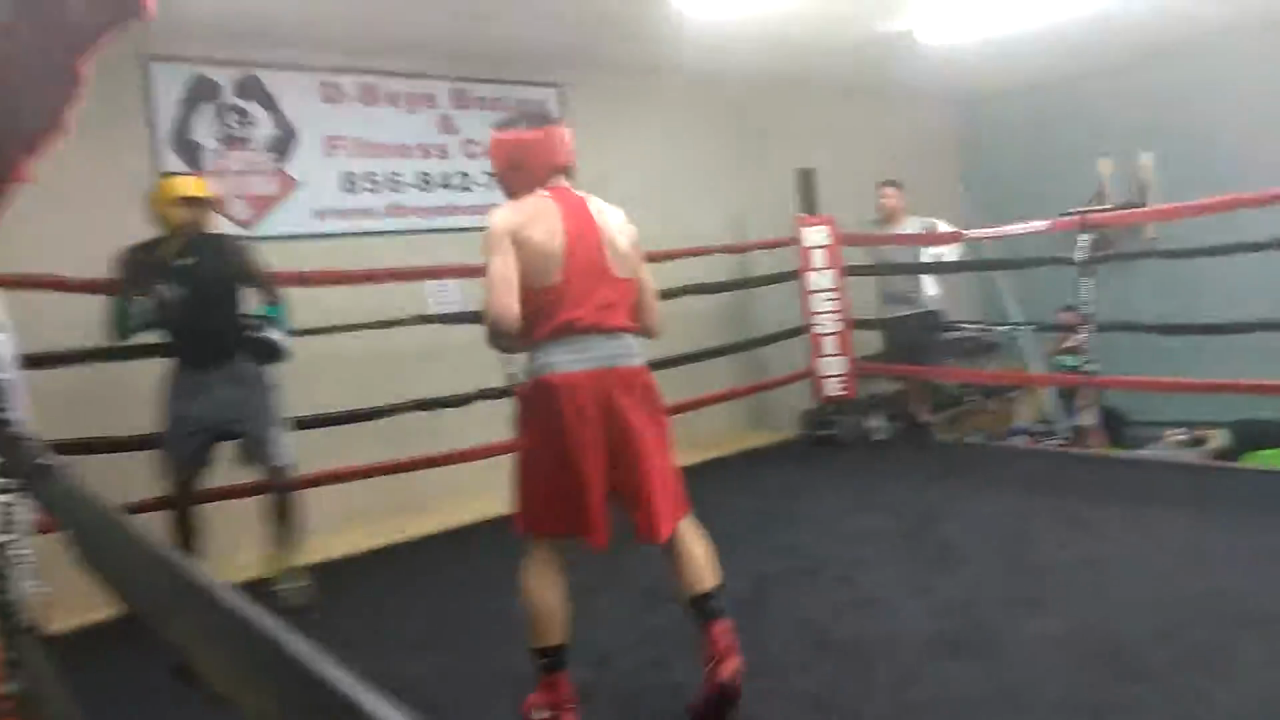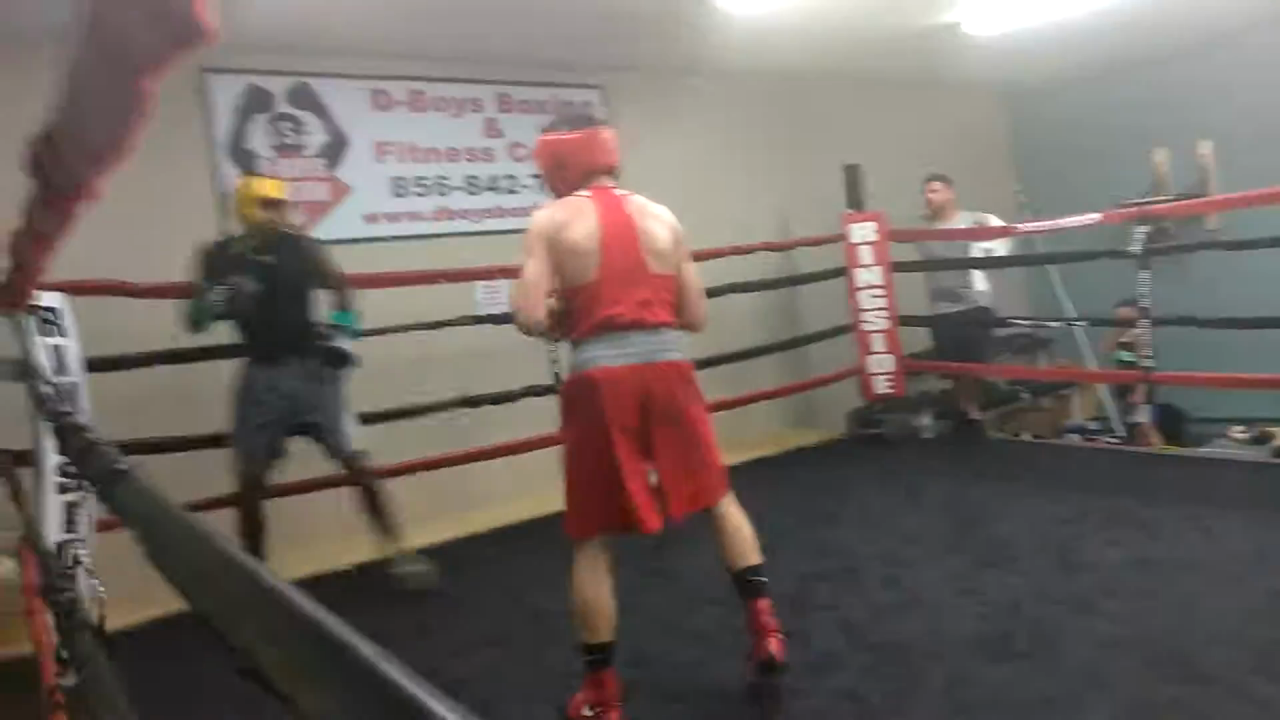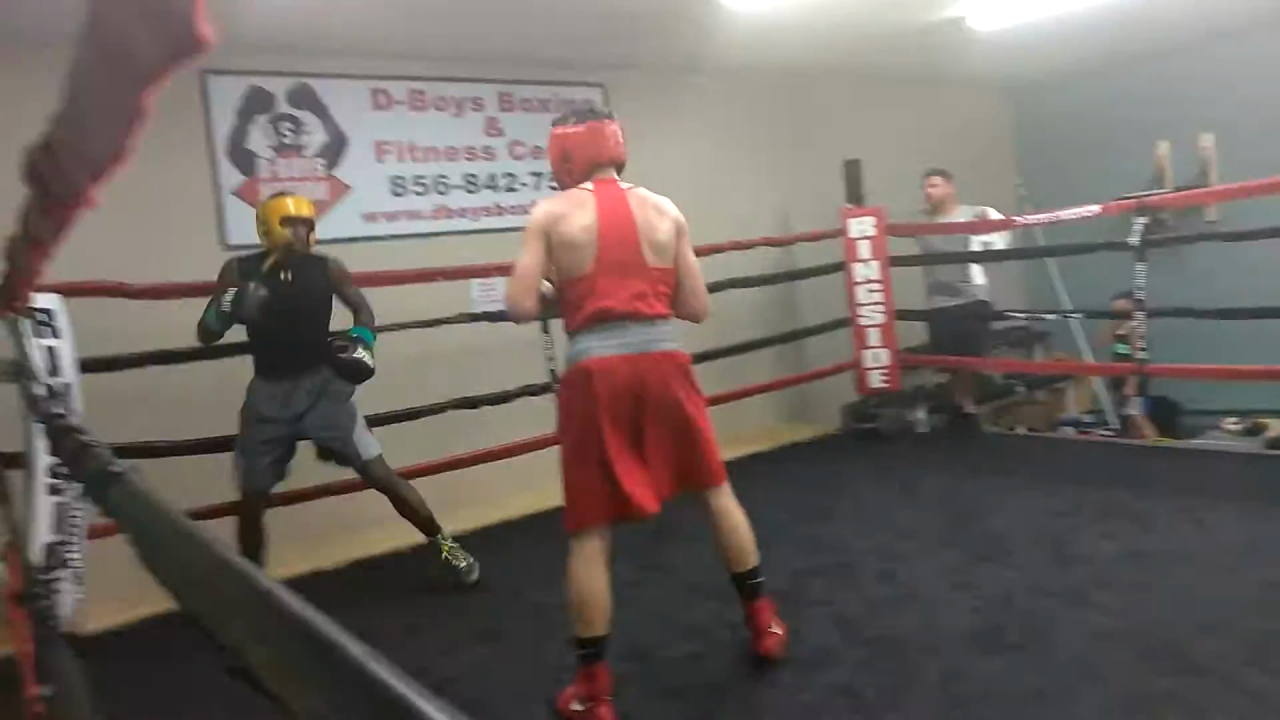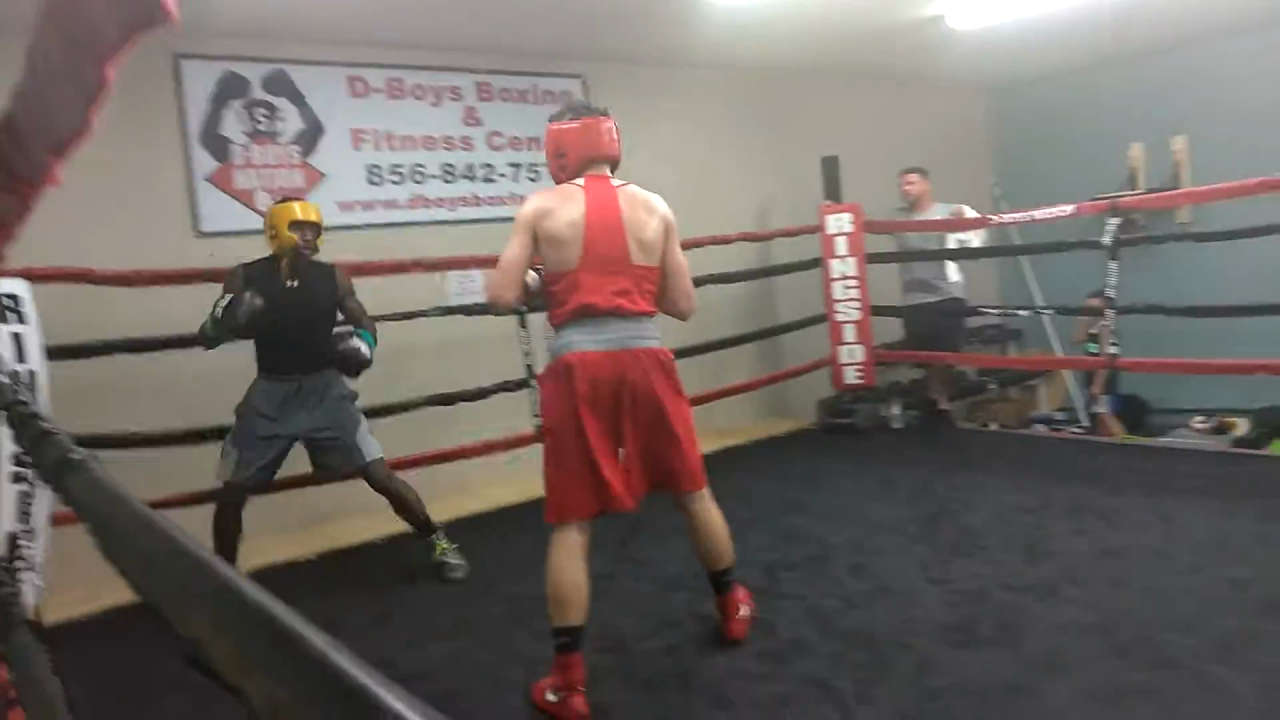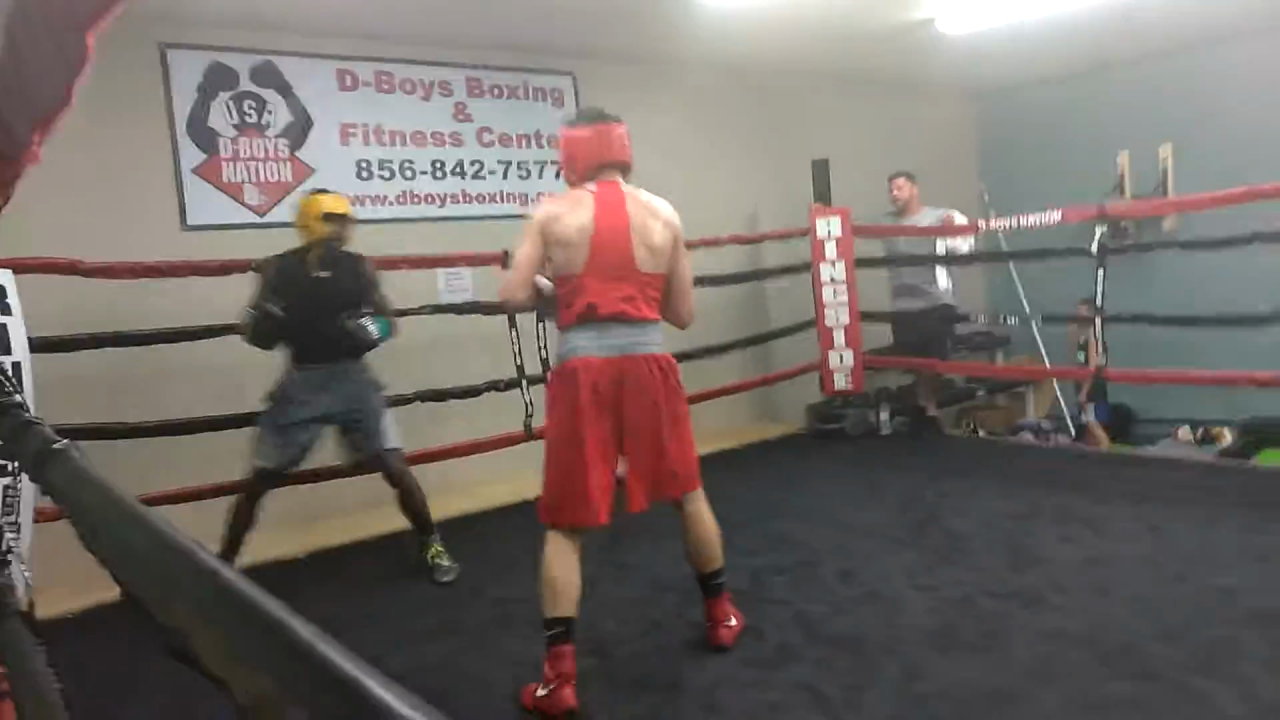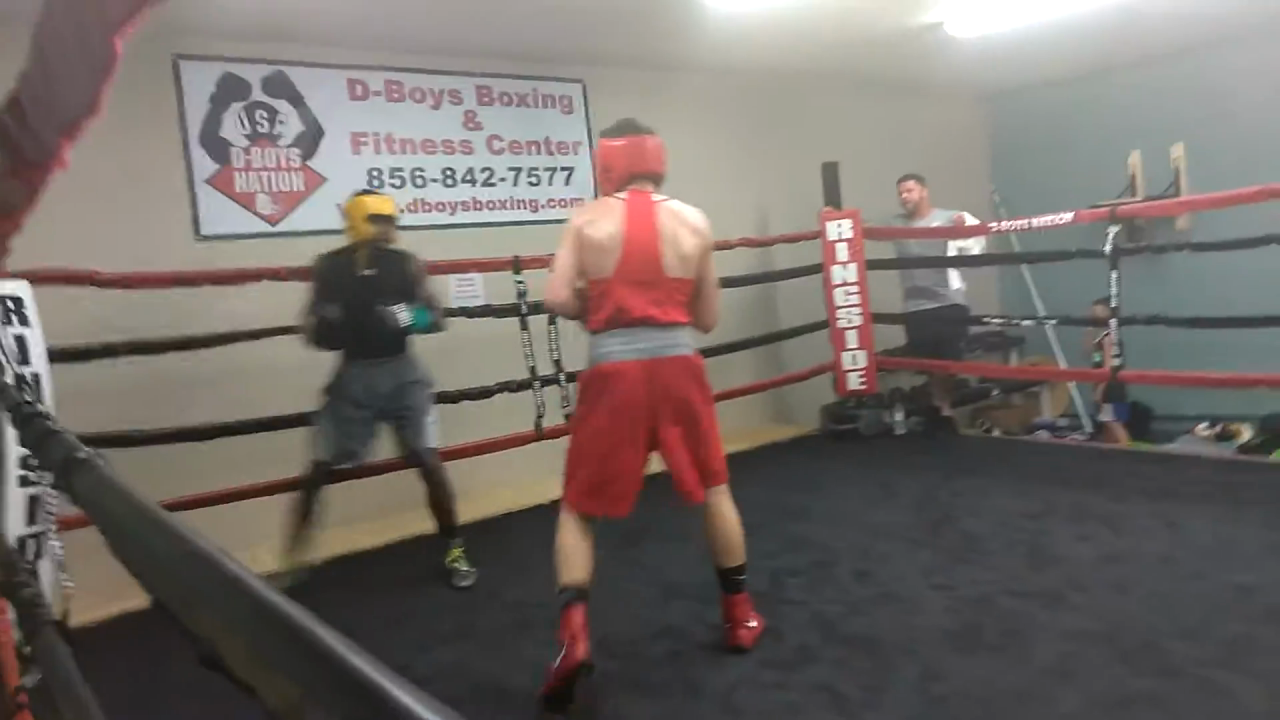
dt=0.1s
person 1, frame 1
left shoulder: (510, 220)
right shoulder: (615, 217)
left elbow: (505, 317)
right elbow: (650, 321)
left wrist: (505, 337)
left hip: (560, 387)
right hip: (627, 378)
left knee: (543, 546)
right knee: (674, 519)
right ankle: (720, 647)
person 1, frame 2
left shoulder: (551, 222)
right shoulder: (660, 216)
left elbow: (531, 317)
right elbow: (696, 315)
left wrist: (570, 311)
left hip: (600, 381)
right hip: (667, 371)
left knee: (592, 539)
right knee: (717, 496)
right ankle: (764, 622)
person 1, frame 3
left shoulder: (551, 213)
right shoulder: (664, 209)
left elbow: (521, 305)
right elbow: (697, 307)
left hip: (596, 373)
right hip: (664, 362)
left knee: (590, 532)
right knee: (715, 490)
right ankle: (763, 619)
person 1, frame 4
left shoulder: (541, 208)
right shoulder: (654, 207)
left elbow: (502, 294)
right elbow: (682, 305)
left hip: (578, 366)
right hip: (645, 359)
left knee: (571, 522)
right knee: (692, 489)
right ankle: (732, 604)
person 1, frame 5
left shoulder: (552, 212)
right shoulder: (663, 213)
left elbow: (514, 296)
right elbow: (683, 313)
left hip: (583, 370)
right hip: (648, 364)
left knee: (565, 524)
right knee: (689, 494)
right ankle: (720, 614)
person 1, frame 6
left shoulder: (586, 219)
right shoulder: (692, 219)
left elbow: (558, 299)
right elbow: (709, 317)
left wrist: (604, 310)
left hip: (612, 372)
right hip: (680, 366)
left knee: (578, 509)
right knee: (713, 492)
left ankle: (574, 633)
right ankle: (741, 614)
person 2, frame 1
left shoulder: (227, 250)
right shoulder: (139, 262)
left elbow: (269, 289)
right elbow: (120, 329)
left wrist: (272, 324)
right wrist: (141, 311)
left hip: (240, 373)
right hip: (190, 380)
left knee: (278, 472)
right knee: (182, 487)
left ankle: (285, 564)
person 2, frame 2
left shoulder: (303, 250)
right shoulder: (217, 256)
left elbow: (342, 288)
right elbow: (193, 319)
left wrist: (342, 327)
right wrist: (214, 301)
left hip: (309, 368)
right hip: (261, 376)
left knee: (354, 464)
right knee: (251, 486)
left ankle: (397, 548)
person 2, frame 3
left shoulder: (325, 268)
right shoulder: (239, 272)
left elbow: (361, 308)
right elbow: (206, 335)
left wrist: (362, 342)
right wrist: (226, 310)
left hip: (322, 385)
right hip: (269, 394)
left knee: (379, 473)
right knee: (252, 499)
left ankle: (443, 544)
person 2, frame 4
left shoulder: (332, 276)
right shoulder: (246, 277)
left elbow: (361, 320)
right elbow: (207, 338)
left wrist: (361, 340)
right wrist: (223, 318)
left hip: (324, 388)
right hip: (270, 396)
left knee: (380, 476)
right knee: (232, 493)
left ankle: (438, 543)
person 2, frame 5
left shoulder: (358, 268)
right shoulder: (278, 269)
left elbow: (385, 316)
right elbow: (258, 335)
left wrist: (374, 328)
right wrist: (259, 324)
left hip: (348, 379)
right hip: (303, 380)
left knee: (395, 468)
right knee: (260, 479)
left ankle: (432, 545)
right ankle: (224, 567)
person 2, frame 6
left shoulder: (406, 264)
right shoulder: (329, 267)
left elbow: (436, 317)
right elbow: (313, 325)
left wrist: (410, 318)
right wrist: (320, 328)
left hip: (401, 371)
right hip: (353, 375)
left knee: (429, 465)
right knee: (318, 473)
left ankle: (453, 550)
right ankle: (293, 559)
person 3, frame 1
left shoulder: (927, 226)
right shoulder: (874, 231)
left elbow: (952, 247)
left hip: (924, 310)
right hip: (892, 313)
left knee: (923, 368)
left ankle: (923, 415)
right ankle: (916, 415)
person 3, frame 2
left shoulder: (976, 221)
left elbow: (1000, 246)
left hip: (973, 306)
right hip: (941, 310)
left knee: (973, 365)
left ankle: (973, 414)
right ankle: (966, 413)
person 3, frame 3
left shoulder: (976, 215)
left elbow: (1000, 240)
left hip: (971, 300)
right hip: (939, 304)
left knee: (971, 359)
left ankle: (968, 407)
right ankle: (962, 407)
person 3, frame 4
left shoulder: (950, 212)
right shoulder: (897, 218)
left elbow: (975, 236)
left hip: (947, 297)
right hip: (913, 301)
left knee: (946, 355)
left ankle: (943, 403)
right ankle: (935, 403)
person 3, frame 5
left shoulder: (940, 218)
right shoulder: (886, 222)
left elbow: (965, 241)
left hip: (936, 303)
right hip: (903, 306)
left knee: (934, 361)
left ankle: (930, 410)
right ankle: (924, 409)
person 3, frame 6
left shoulder: (950, 218)
right shoulder: (896, 224)
left elbow: (976, 240)
left hip: (948, 304)
right hip: (915, 307)
left knee: (947, 362)
left ankle: (945, 410)
right ankle: (939, 410)
